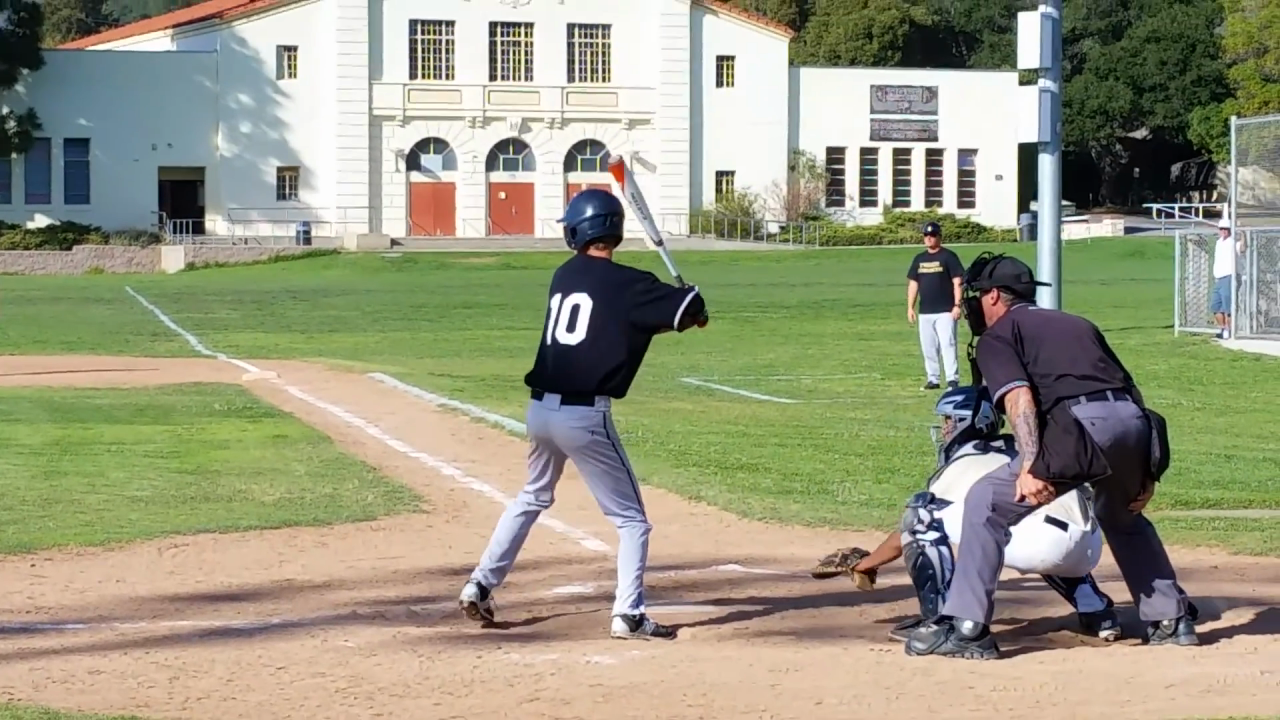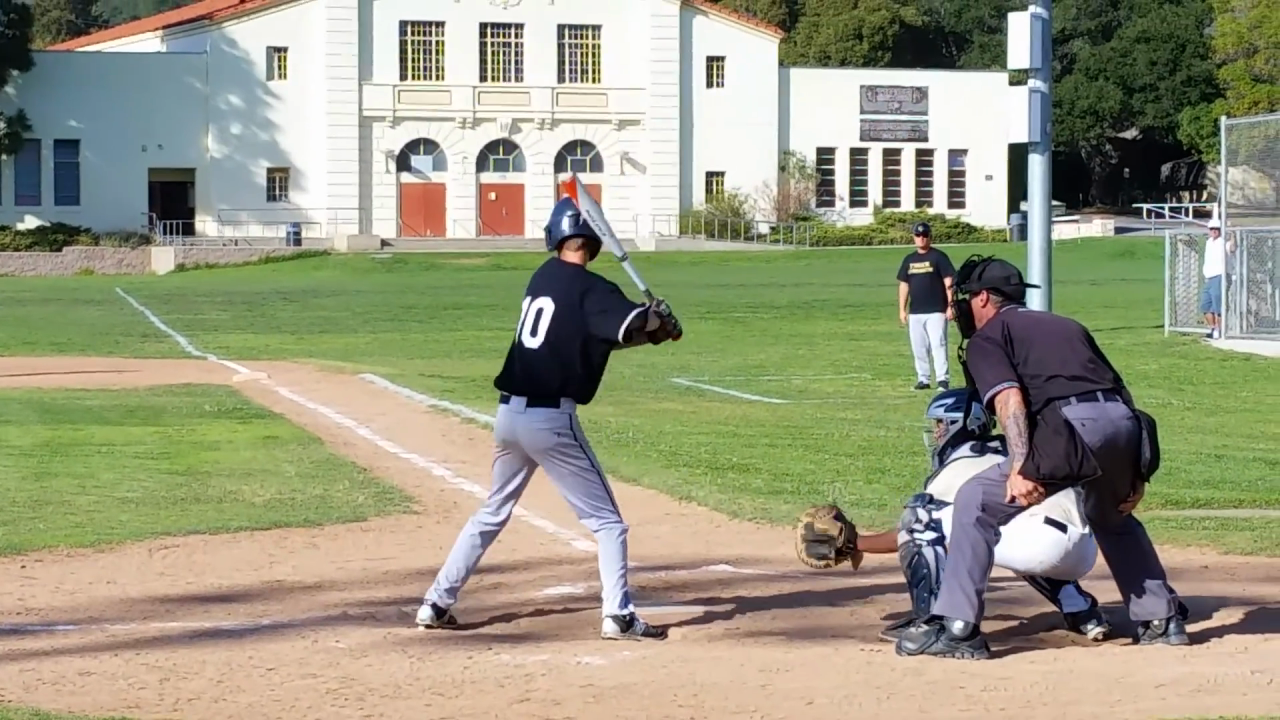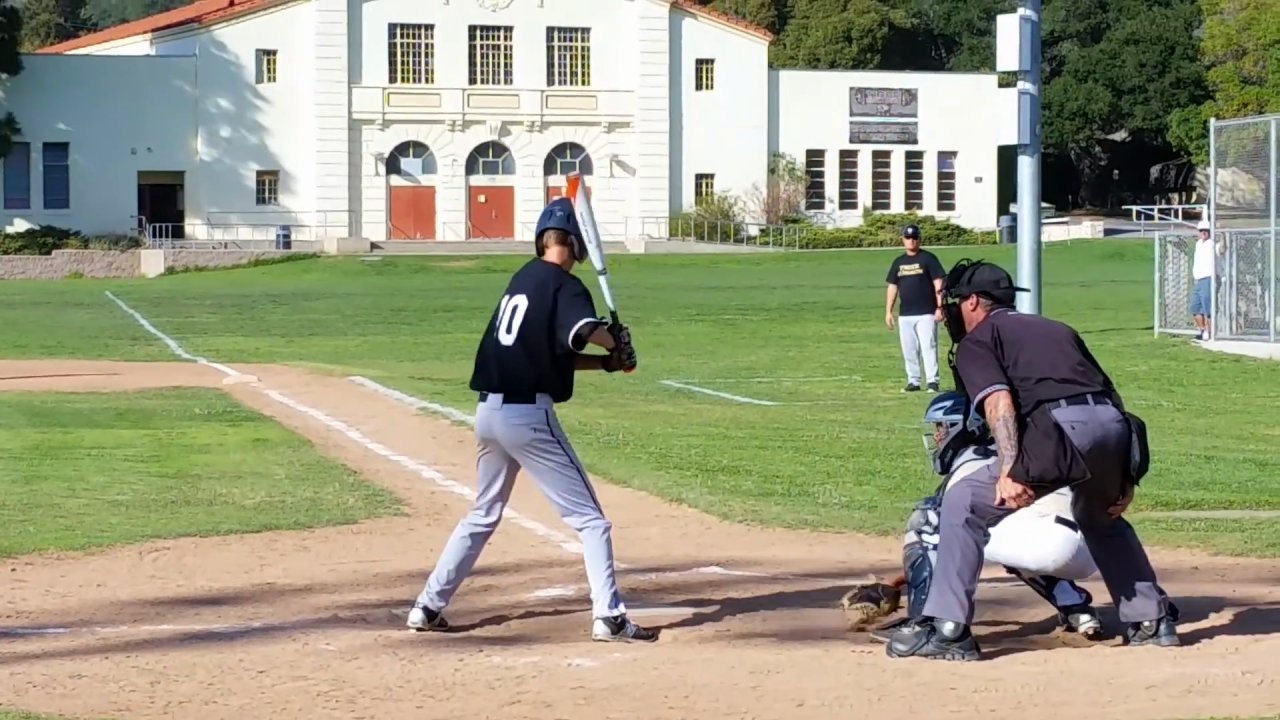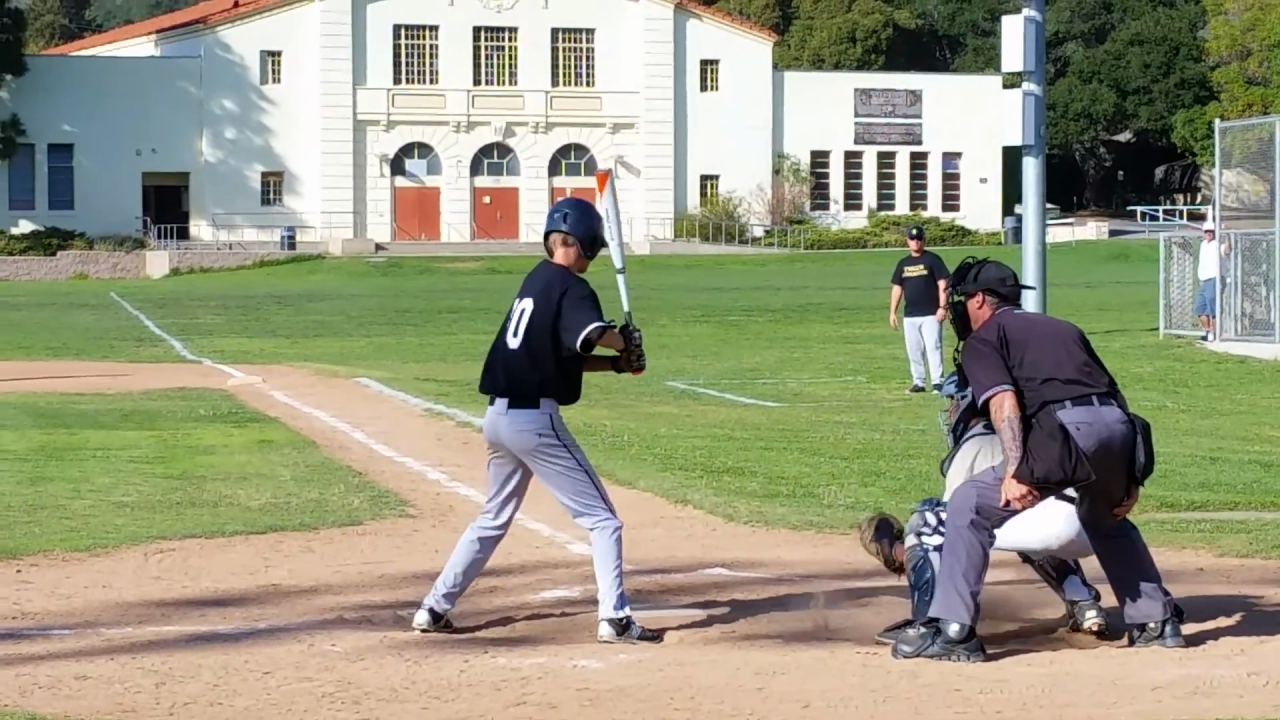
dt=0.2s
person 1, frame 1
left shoulder: (563, 275)
right shoulder: (626, 283)
right elbow: (692, 306)
left wrist: (668, 317)
right wrist: (685, 310)
left hip: (541, 409)
right hip: (585, 415)
left knee: (533, 498)
right knee: (631, 519)
left ankle: (481, 584)
right ankle: (628, 615)
person 1, frame 2
left shoulder: (542, 276)
right shoulder: (591, 288)
right elbow: (633, 323)
left wrist: (647, 331)
right wrist: (661, 322)
left hip: (509, 413)
right hip: (551, 418)
left knee: (492, 514)
right knee: (607, 521)
left ankle: (436, 602)
right ankle: (618, 615)
person 1, frame 3
left shoulder: (522, 277)
right shoulder: (565, 285)
right elbow: (581, 332)
left wrist: (608, 360)
right wrist: (616, 342)
left hip: (489, 411)
right hip: (528, 415)
left knee: (481, 516)
right knee: (589, 519)
left ankle: (428, 606)
right ankle: (609, 616)
person 1, frame 4
left shoulder: (536, 279)
right shoulder: (571, 287)
right elbow: (589, 335)
left wrist: (617, 363)
right wrist: (625, 342)
left hip: (498, 415)
right hip: (534, 419)
left knee: (492, 519)
right knee: (602, 519)
left ankle: (434, 608)
right ankle: (614, 617)
person 2, frame 1
left shoulder: (997, 335)
right shoulder: (1079, 323)
left elbow: (1019, 398)
left wrist: (1031, 466)
right wrist: (1142, 470)
left hip: (1082, 427)
right hip: (1134, 423)
left knee: (987, 503)
right knee: (1123, 516)
left ankle: (967, 628)
right ankle: (1171, 620)
person 2, frame 2
left shoulder: (987, 336)
right shoulder: (1068, 324)
left elbow: (1009, 399)
left wrist: (1021, 467)
right wrist: (1133, 471)
left hip: (1072, 428)
right hip: (1124, 424)
left knee: (976, 503)
right knee: (1113, 517)
left ankle: (957, 628)
right ankle: (1162, 620)
person 2, frame 3
left shoulder: (976, 340)
right shoulder: (1058, 328)
left elbow: (999, 401)
left wrist: (1010, 469)
right wrist: (1122, 473)
left hip: (1062, 430)
right hip: (1113, 427)
left knee: (964, 504)
right knee: (1102, 519)
left ankle: (948, 630)
right ankle: (1151, 620)
person 2, frame 4
left shoulder: (981, 338)
right shoulder: (1064, 327)
left elbow: (1004, 402)
left wrist: (1015, 471)
right wrist: (1127, 475)
left hip: (1067, 432)
right hip: (1119, 428)
left knee: (970, 506)
right knee: (1106, 519)
left ankle: (954, 632)
right ankle: (1156, 622)
person 3, frame 1
left shoulder: (964, 464)
right shoulder: (1020, 449)
left elbow: (917, 523)
left wrist: (866, 562)
left hip: (1049, 542)
right hip: (1088, 548)
left knee: (921, 512)
right ankle: (1097, 613)
person 3, frame 2
left shoulder: (959, 467)
right shoulder: (1011, 452)
left elbow: (915, 524)
left wrist: (860, 542)
left hip: (1048, 544)
right hip: (1084, 550)
left knee: (921, 513)
right ankle: (1082, 613)
person 3, frame 3
left shoulder: (966, 472)
left wrist: (895, 582)
left hip: (1057, 541)
right hip: (1086, 551)
left knee: (929, 517)
right ankle: (1076, 609)
person 3, frame 4
left shoulder: (971, 448)
left wrist: (903, 553)
left hip: (1054, 519)
right hip: (1082, 526)
left knee: (929, 519)
right ankle: (1085, 605)
